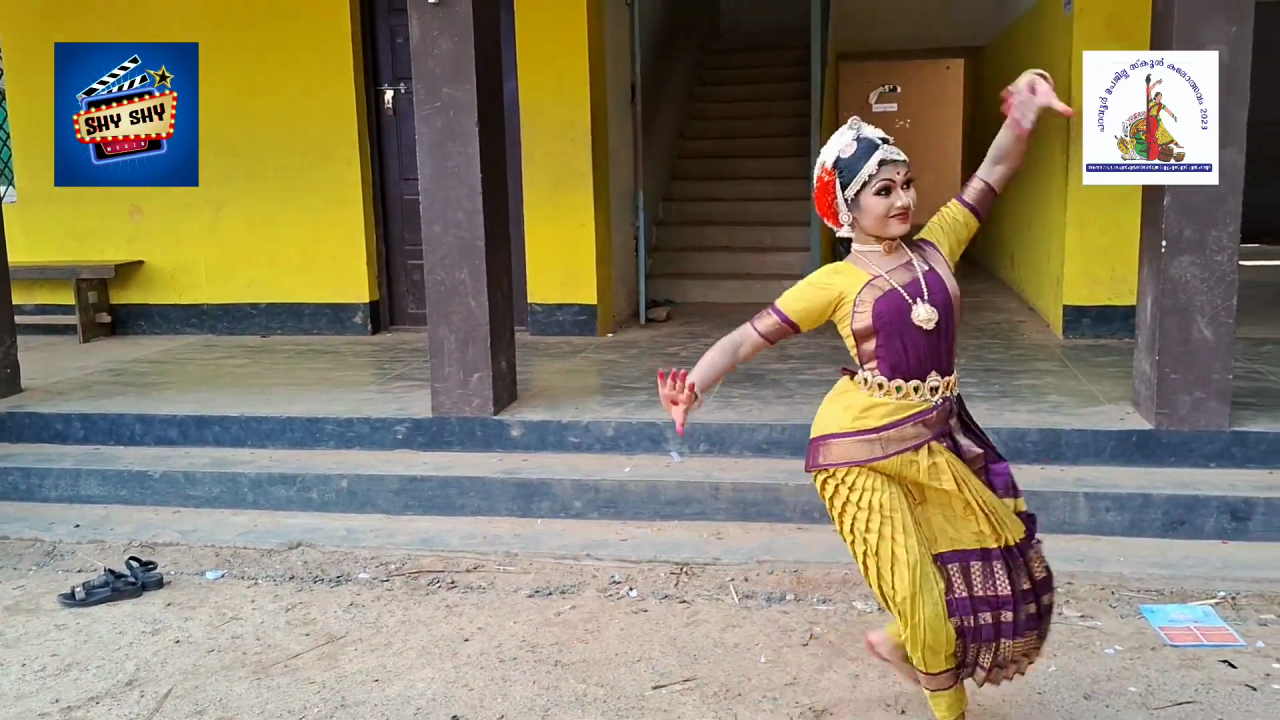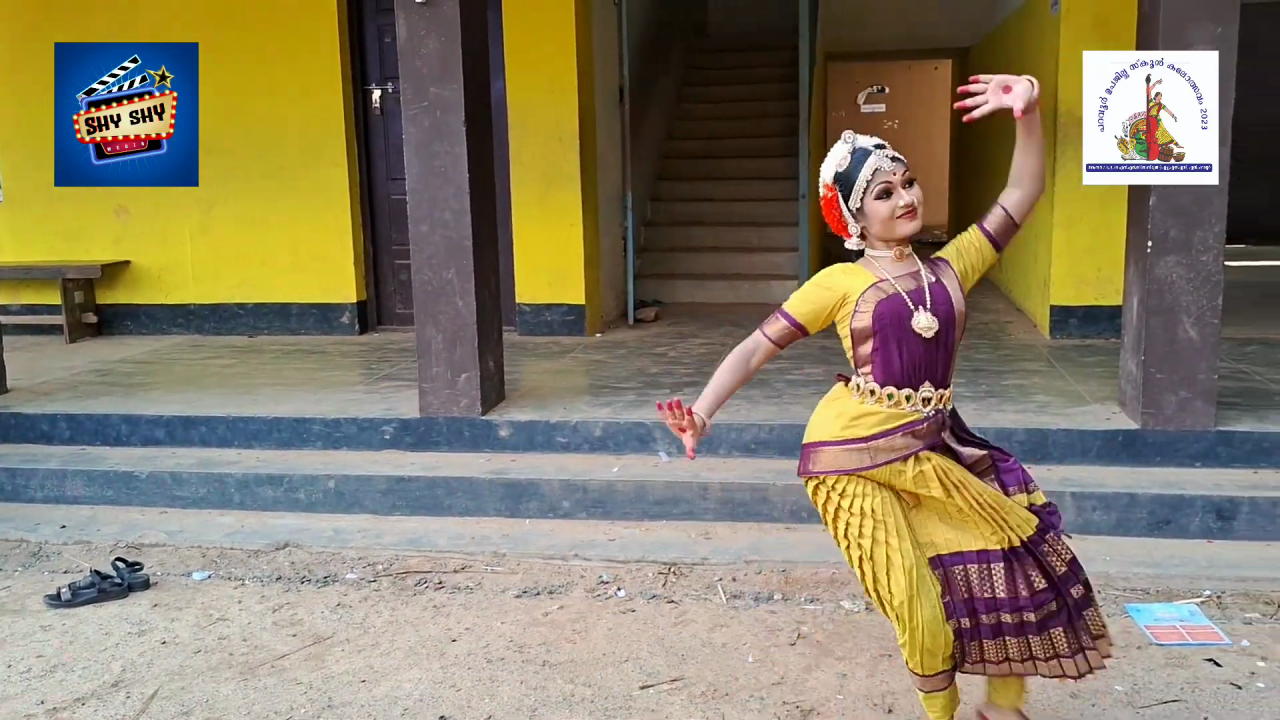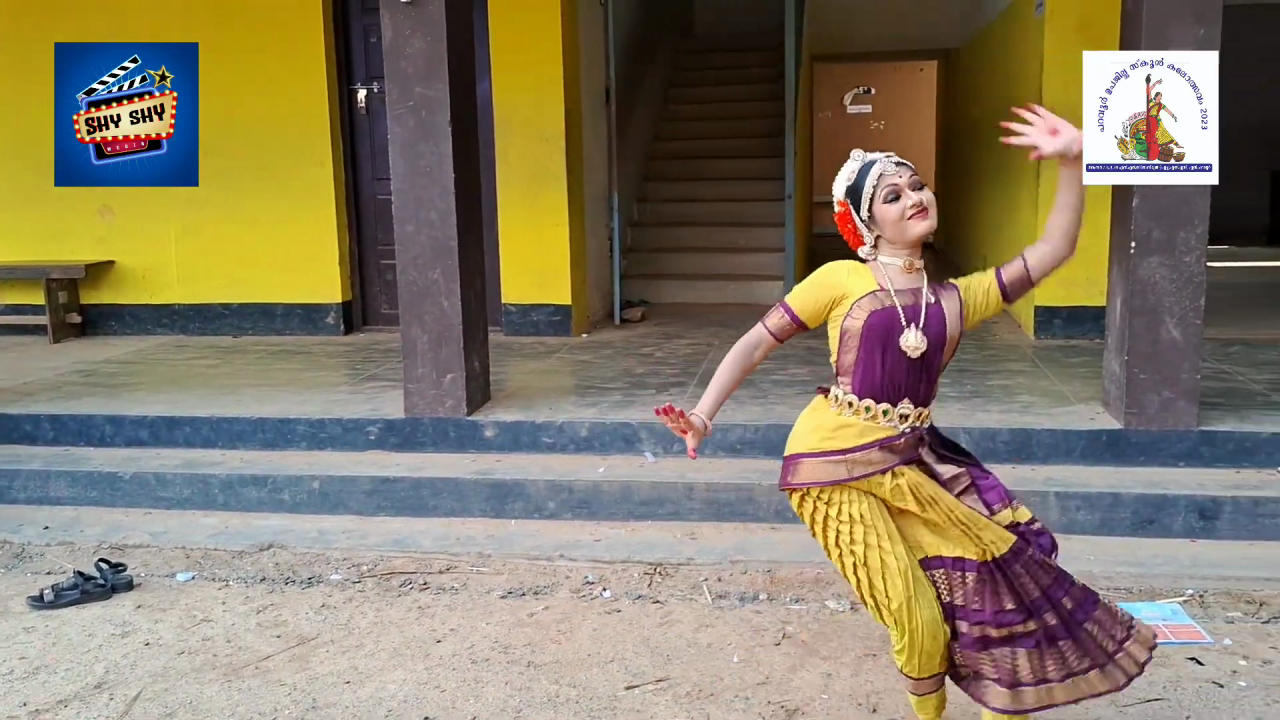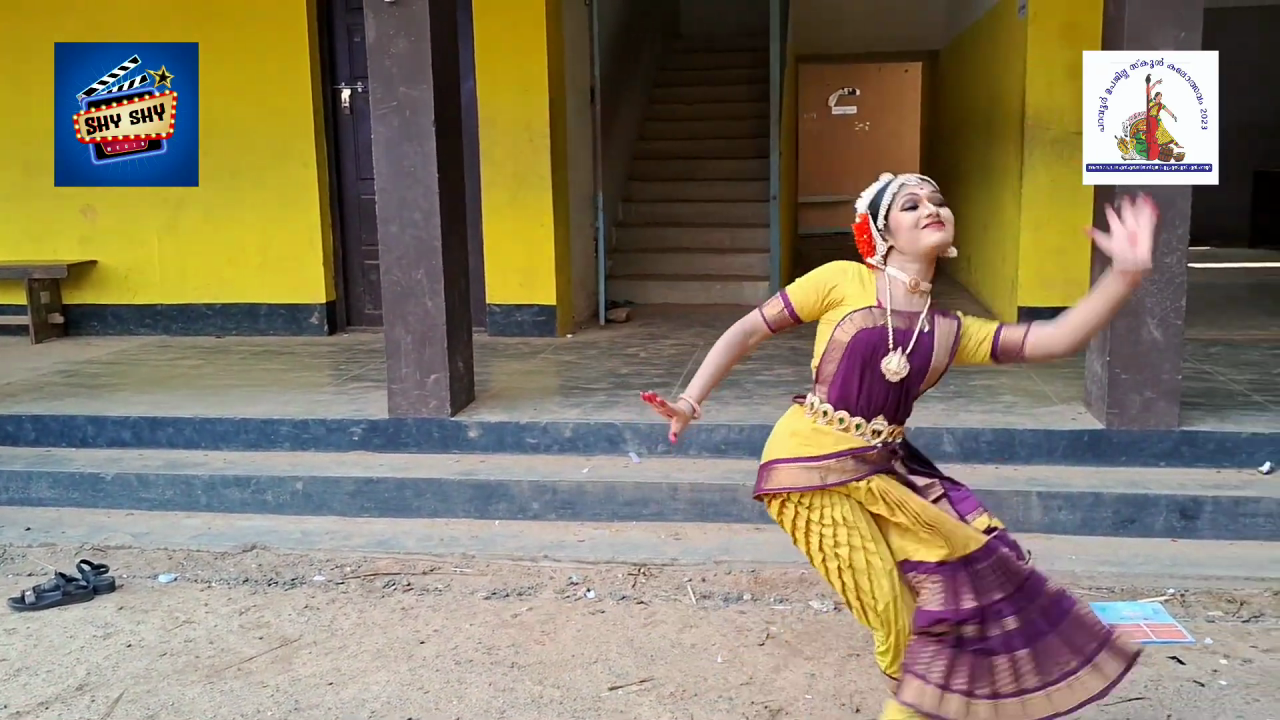
dt=0.1s
person 1, frame 1
left shoulder: (935, 250)
right shoulder: (833, 284)
left elbow: (991, 174)
right elbow: (744, 339)
left wrist: (1022, 118)
right wrist: (691, 390)
left hip: (937, 441)
right hip: (860, 448)
left knee: (997, 558)
right knee: (915, 596)
left ankle: (896, 641)
person 1, frame 2
left shoulder: (951, 269)
right shoulder: (841, 283)
left elbow: (1020, 199)
right elbow: (758, 345)
left wrist: (1027, 116)
right wrist: (704, 408)
left hip: (929, 448)
right hip: (853, 455)
left knee: (1019, 556)
right knee: (916, 604)
person 1, frame 3
left shoulder: (957, 299)
right shoulder: (841, 282)
left elbow: (1049, 254)
right elbow: (756, 341)
left wrist: (1067, 162)
right wrist: (705, 413)
left hip: (908, 460)
right hip: (833, 469)
left knee: (1006, 565)
right knee: (912, 614)
person 1, frame 4
left shoulder: (954, 333)
right shoulder: (841, 283)
left elbow: (1055, 340)
right elbow: (749, 328)
left wrist: (1126, 273)
right wrist: (691, 401)
left hip: (881, 470)
right hip: (808, 470)
left knee: (972, 574)
right knee: (895, 614)
